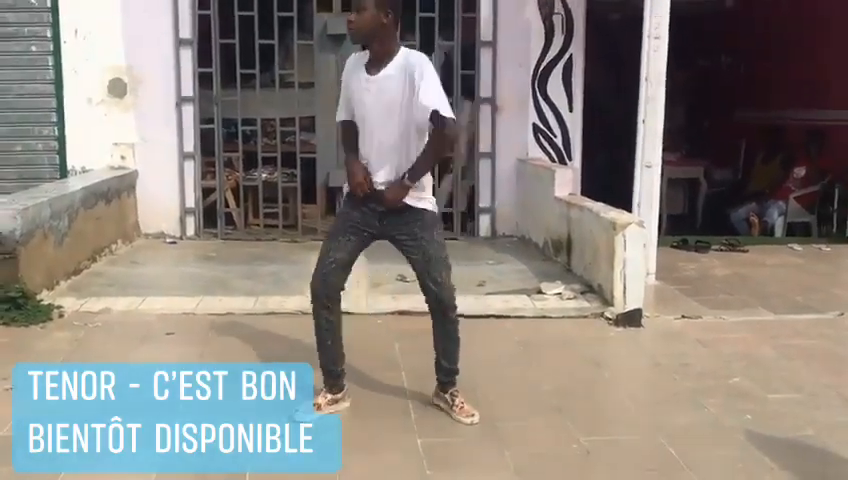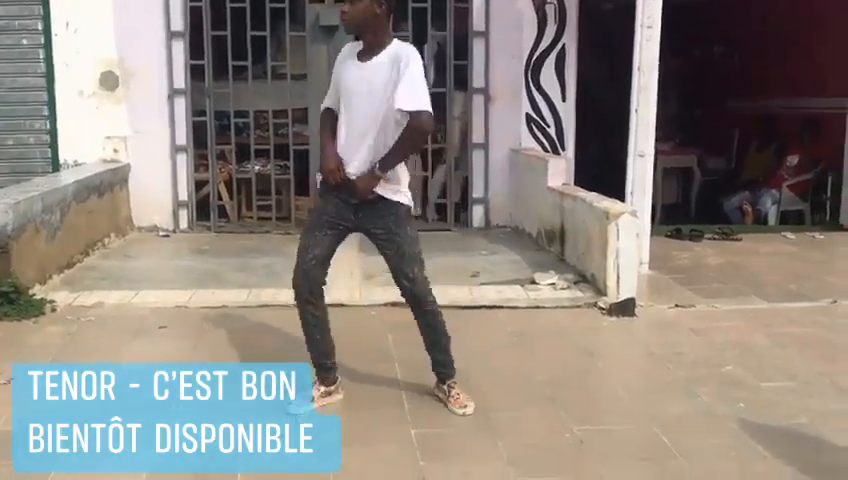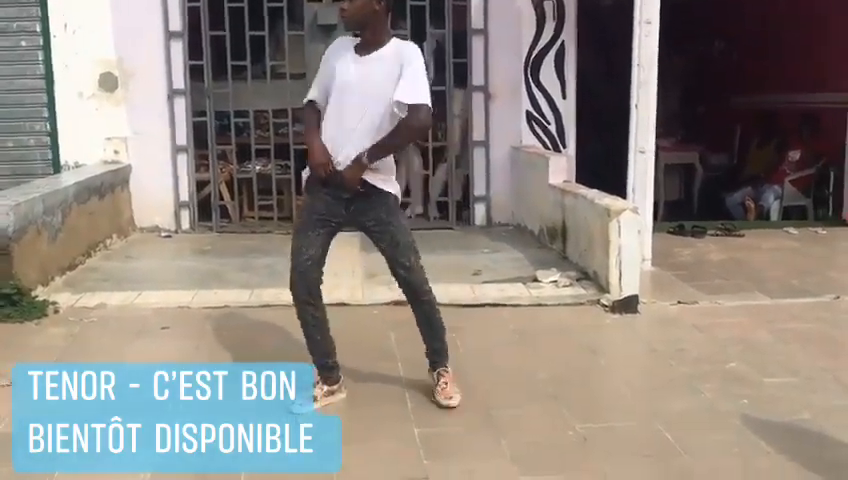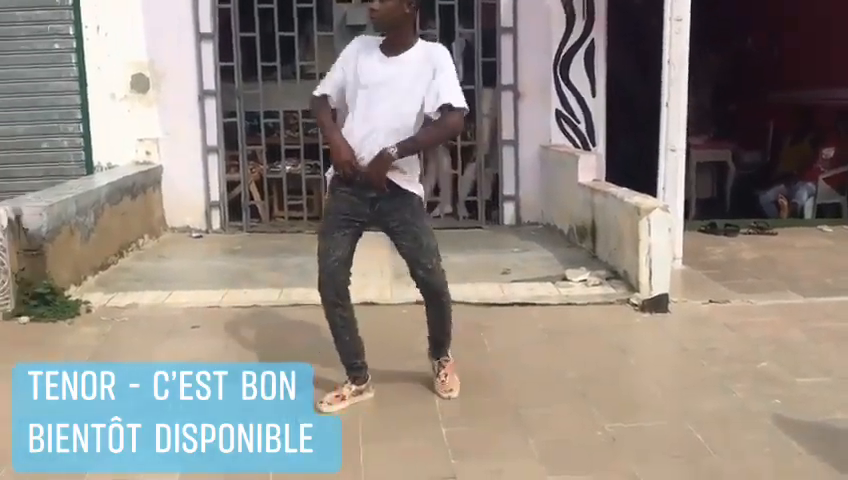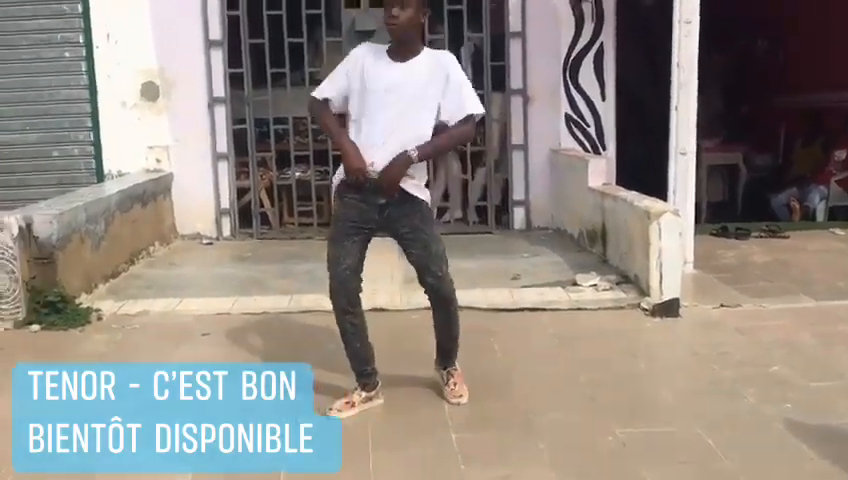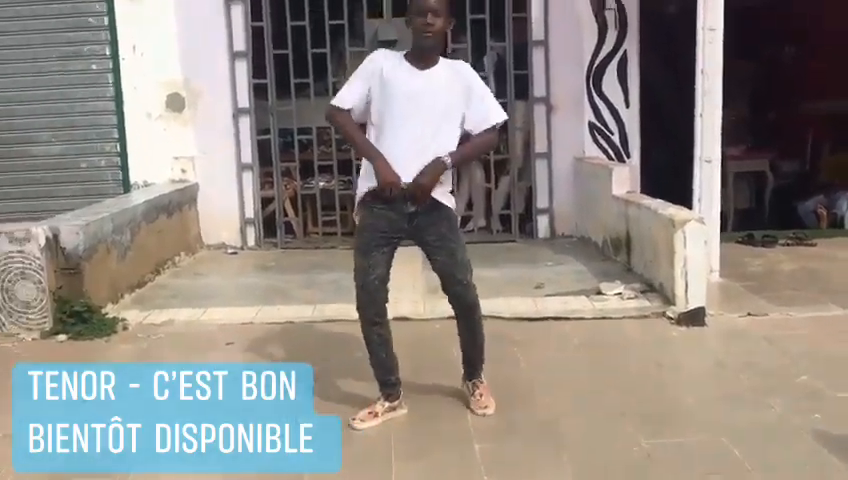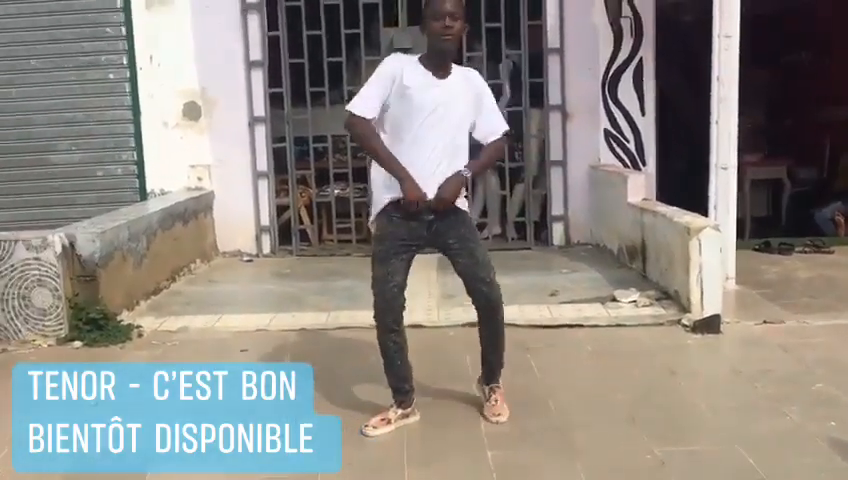
dt=0.1s
person 1, frame 1
left shoulder: (415, 65)
right shoulder: (353, 65)
left elbow: (445, 128)
left wrist: (403, 181)
right wrist: (355, 165)
left hip: (410, 203)
right hip: (361, 201)
left knee: (442, 296)
right knee: (323, 285)
left ankle: (448, 390)
right ankle: (334, 388)
person 1, frame 2
left shoulder: (404, 57)
right shoulder: (345, 56)
left elbow: (420, 125)
left wrist: (375, 172)
right wrist: (328, 150)
left hip: (384, 194)
right hip: (336, 191)
left knee: (417, 289)
right knee: (305, 281)
left ankle: (446, 380)
right ankle: (327, 381)
person 1, frame 3
left shoulder: (404, 54)
right shoulder: (337, 50)
left elbow: (418, 119)
right elbow: (313, 103)
left wrist: (363, 160)
right wrist: (314, 141)
left hip: (374, 187)
right hip: (324, 185)
left knee: (413, 278)
right knee: (302, 281)
left ankle: (439, 367)
right ankle: (330, 378)
person 1, frame 4
left shoulder: (433, 56)
right shoulder: (358, 50)
left elbow: (453, 120)
right elbow: (322, 100)
left wrist: (390, 154)
right wrist: (337, 142)
left hip: (398, 187)
right hip: (347, 186)
left knee: (432, 280)
right knee: (331, 283)
left ankle: (442, 358)
right ankle: (358, 379)
person 1, frame 5
left shoulder: (442, 64)
right shoulder: (363, 57)
left elbow: (468, 123)
right elbow: (319, 104)
left wrist: (409, 158)
right wrist: (348, 149)
left hip: (406, 195)
right hip: (355, 193)
left knee: (440, 286)
right knee: (342, 289)
left ankle: (448, 367)
right ankle: (368, 386)
person 1, frame 6
left shoulder: (460, 74)
right shoulder: (381, 62)
left elbow: (491, 131)
right elbow: (337, 112)
left wrist: (441, 165)
right wrist: (377, 160)
left hip: (433, 202)
right hip: (380, 202)
left knee: (464, 295)
right knee: (369, 299)
left ankle: (474, 378)
right ankle: (390, 396)
person 1, frame 7
left shoulder: (473, 83)
right shoulder: (397, 66)
left elbow: (496, 142)
right elbow: (356, 122)
left wrist: (460, 177)
right wrist: (404, 179)
left hip: (449, 208)
right hip: (395, 208)
left knee: (489, 297)
right knee: (387, 308)
left ankle: (491, 383)
right ankle: (402, 403)
